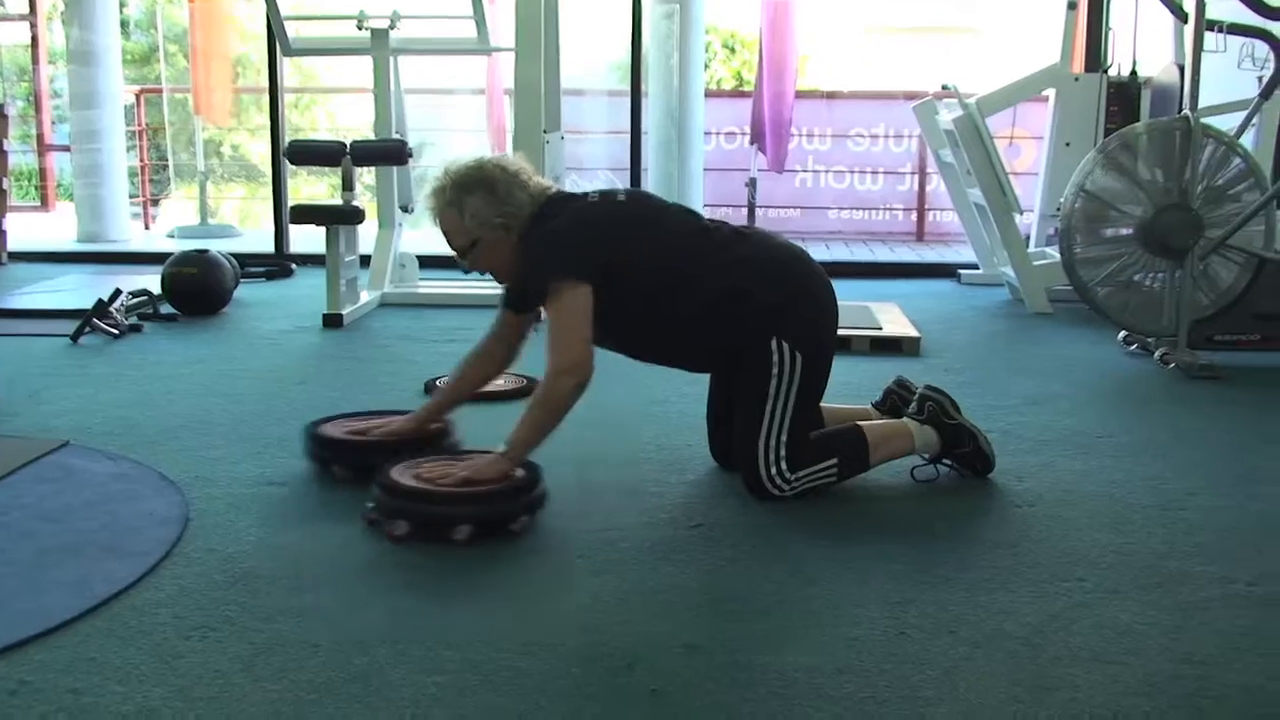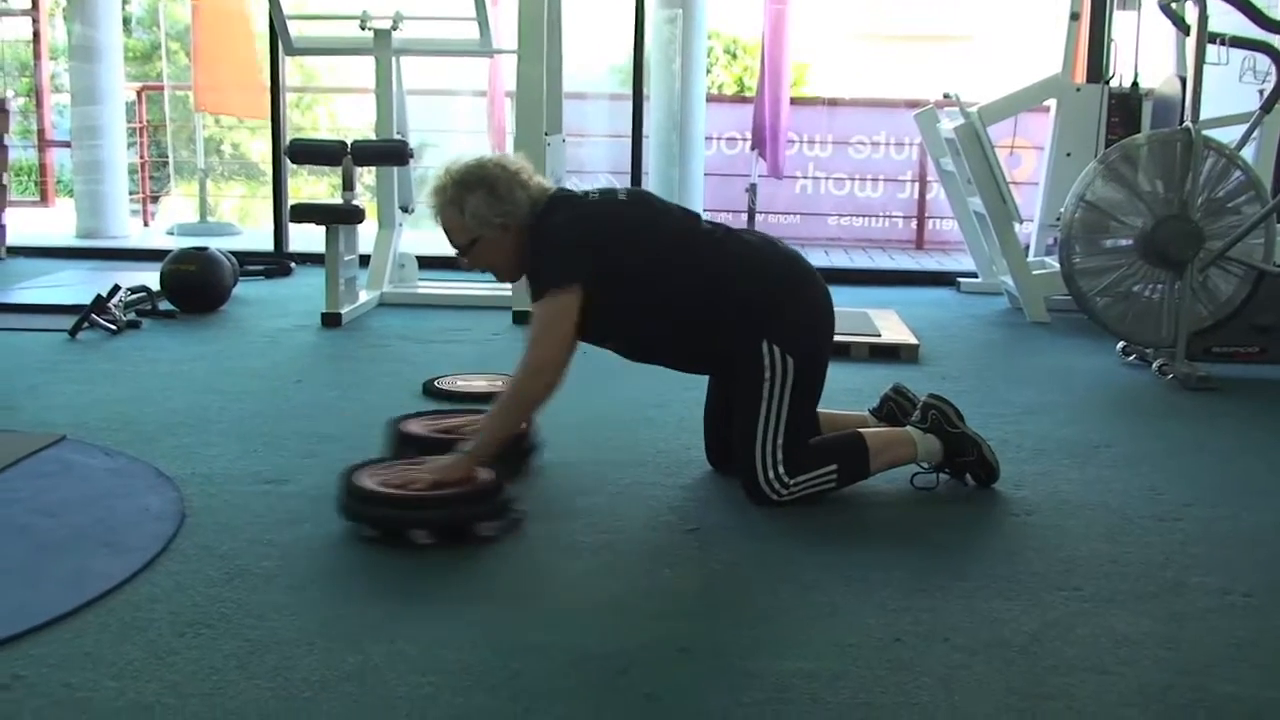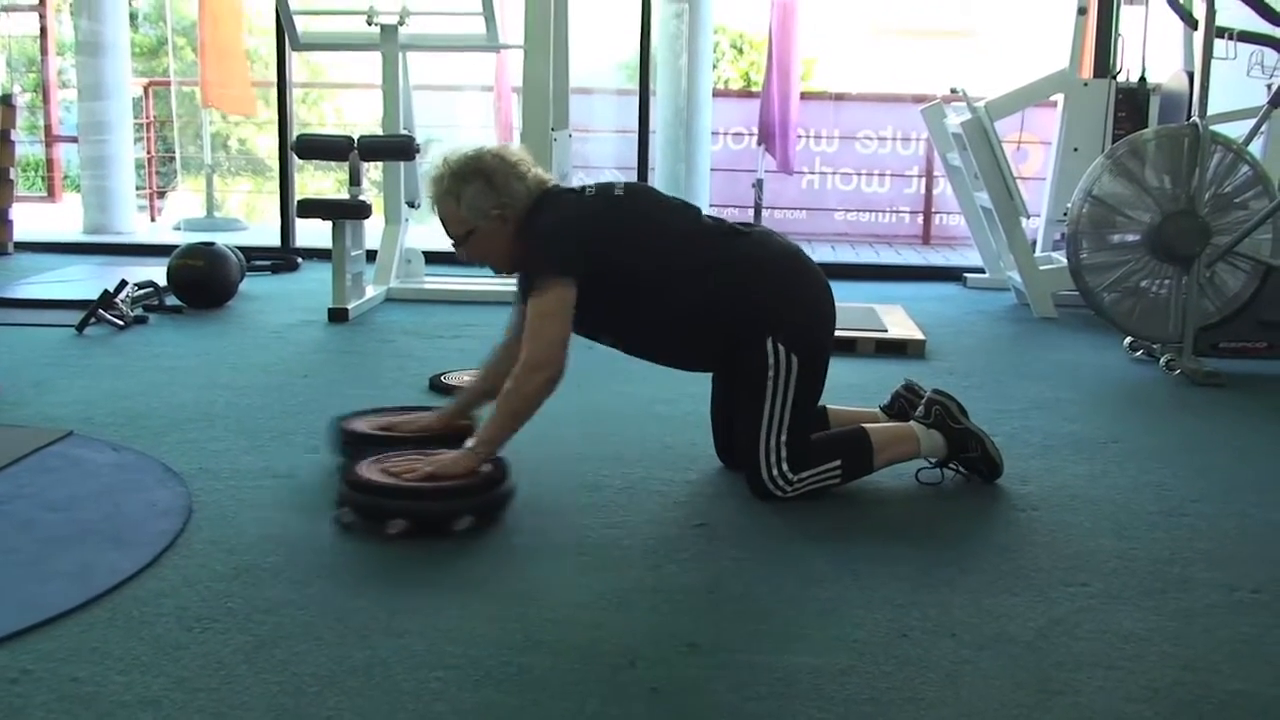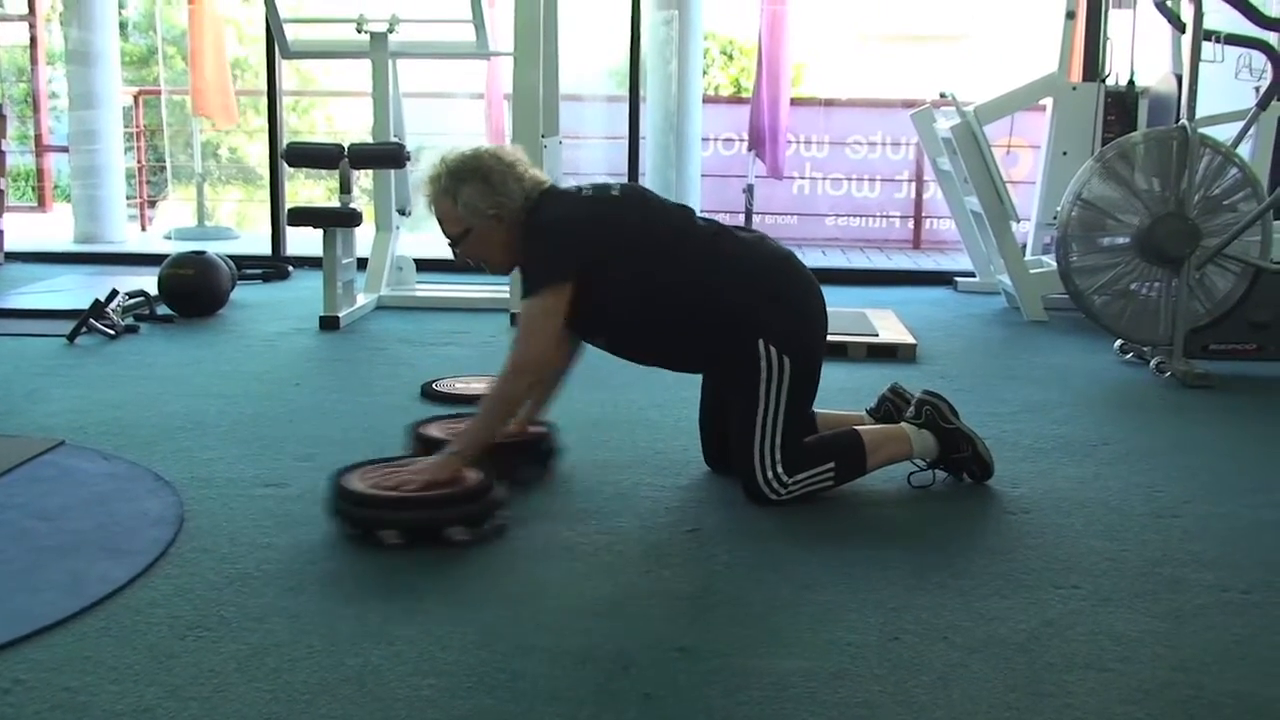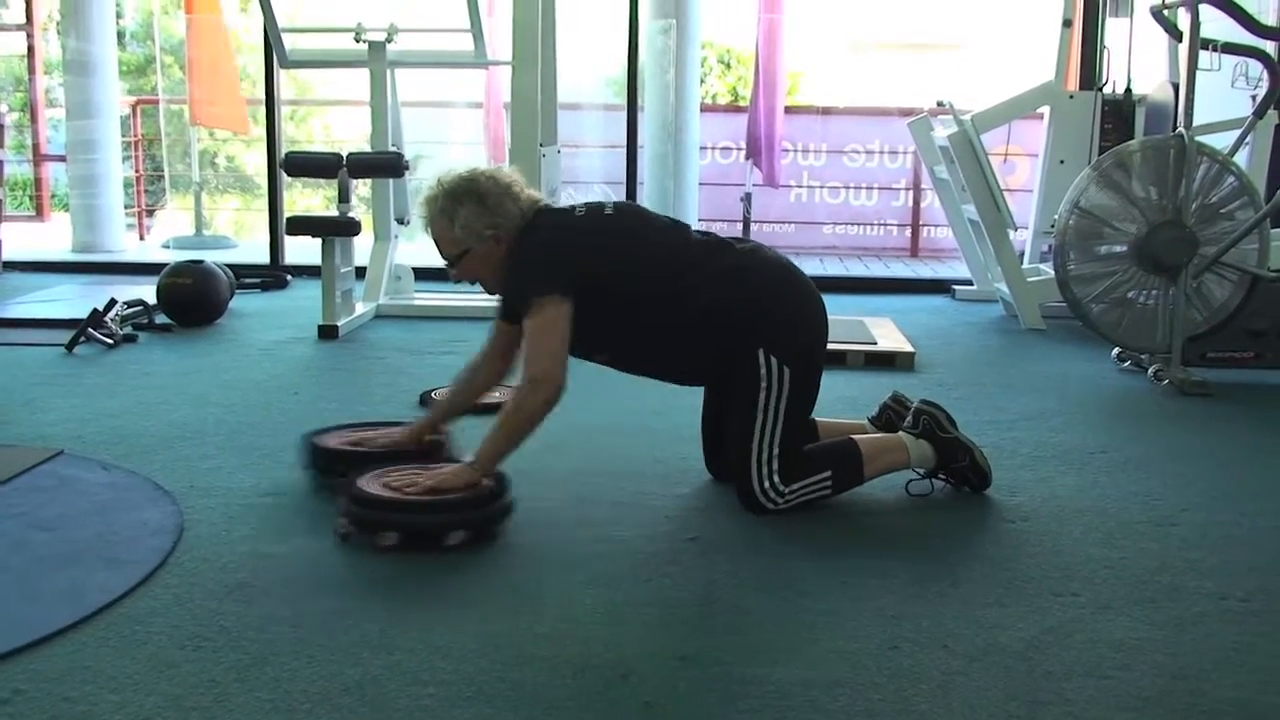
dt=1s
person 1, frame 1
left shoulder: (561, 239)
right shoulder: (546, 240)
left elbow: (569, 372)
right elbow: (497, 345)
left wrist: (506, 460)
right wrist: (422, 417)
left hip: (787, 309)
right hip: (758, 308)
left knee: (770, 473)
right knee: (731, 450)
left ankle: (927, 434)
right ankle: (895, 407)
person 1, frame 2
left shoulder: (561, 236)
right shoulder: (550, 233)
left elbow: (540, 371)
right elbow: (542, 352)
left wrist: (467, 459)
right wrist: (492, 423)
left hip: (781, 312)
right hip: (762, 309)
left knee: (772, 477)
right knee: (728, 455)
left ankle: (929, 444)
right ankle: (893, 415)
person 1, frame 3
left shoulder: (553, 234)
right shoulder: (558, 228)
left elbow: (538, 368)
right elbow: (516, 346)
left wrist: (473, 453)
right wrist: (451, 413)
left hip: (782, 308)
right hip: (764, 306)
left knee: (776, 474)
right knee: (738, 450)
left ankle: (934, 438)
right ankle: (901, 411)
person 1, frame 4
left shoulder: (554, 233)
right shoulder: (542, 229)
left elbow: (532, 367)
right elbow: (558, 344)
left wrist: (455, 459)
right wrist: (508, 422)
left hip: (772, 312)
right hip: (750, 309)
left knee: (771, 478)
right knee: (725, 456)
left ankle: (923, 440)
right ankle: (890, 413)
person 1, frame 5
left shoulder: (540, 254)
right shoulder: (542, 249)
left elbow: (541, 385)
right elbow: (493, 359)
left wrist: (473, 470)
right wrist: (425, 425)
left hip: (775, 321)
right hip: (756, 318)
left knee: (767, 487)
right knee: (728, 465)
left ankle: (923, 449)
right ankle: (891, 423)
